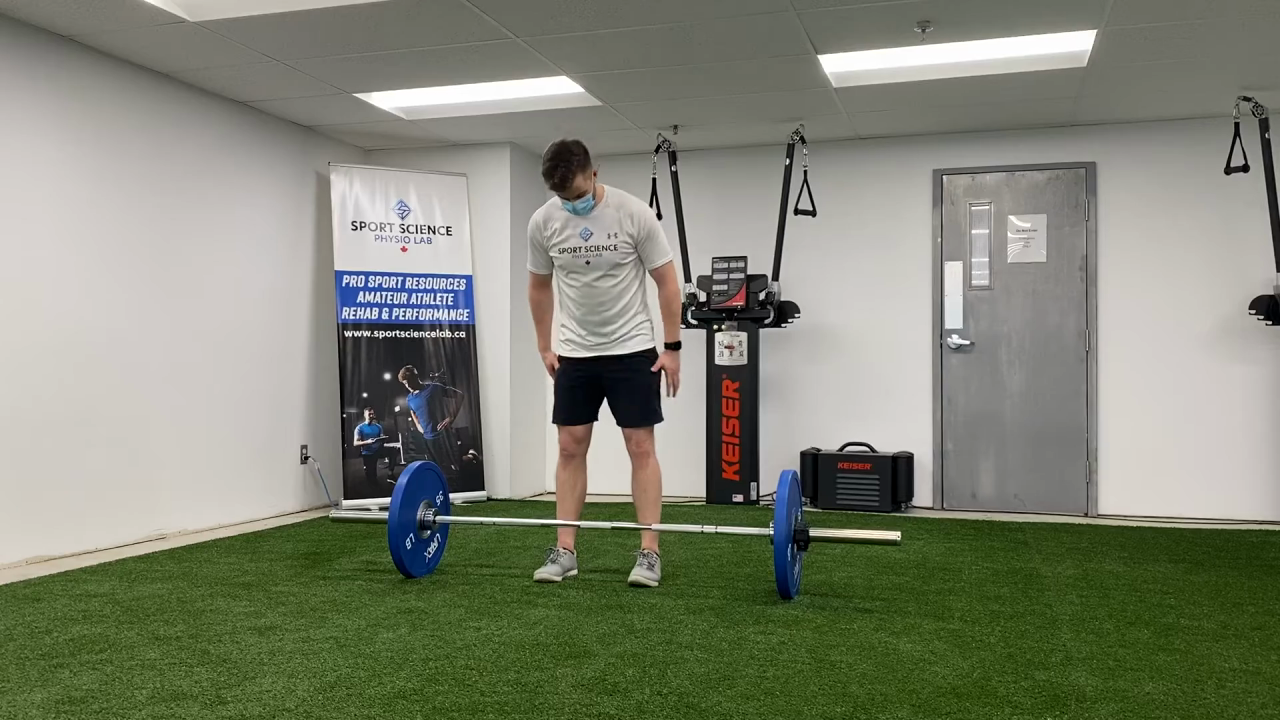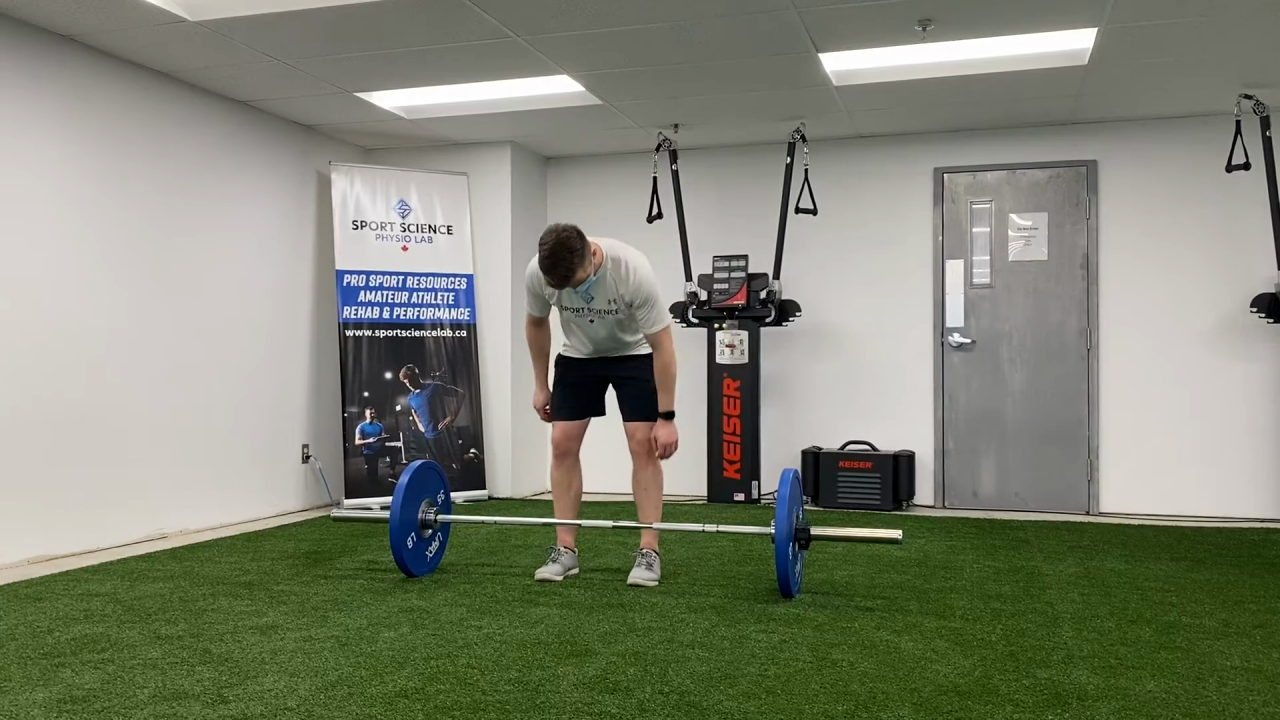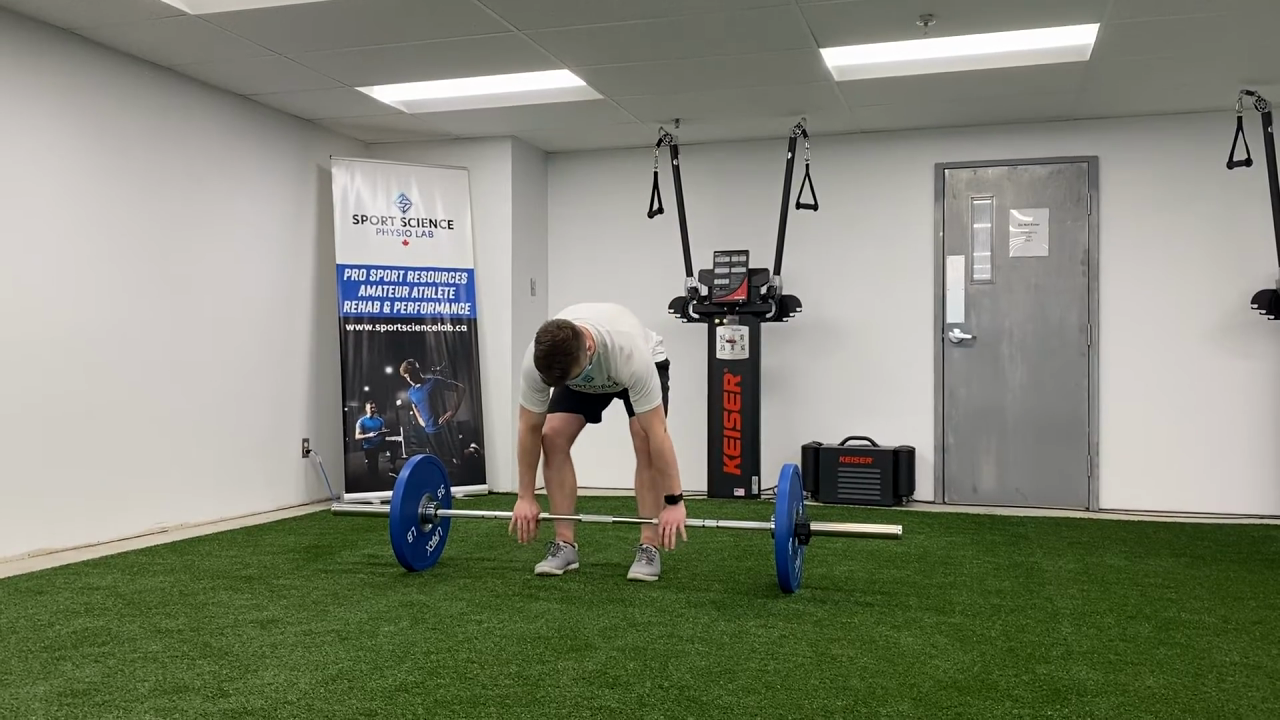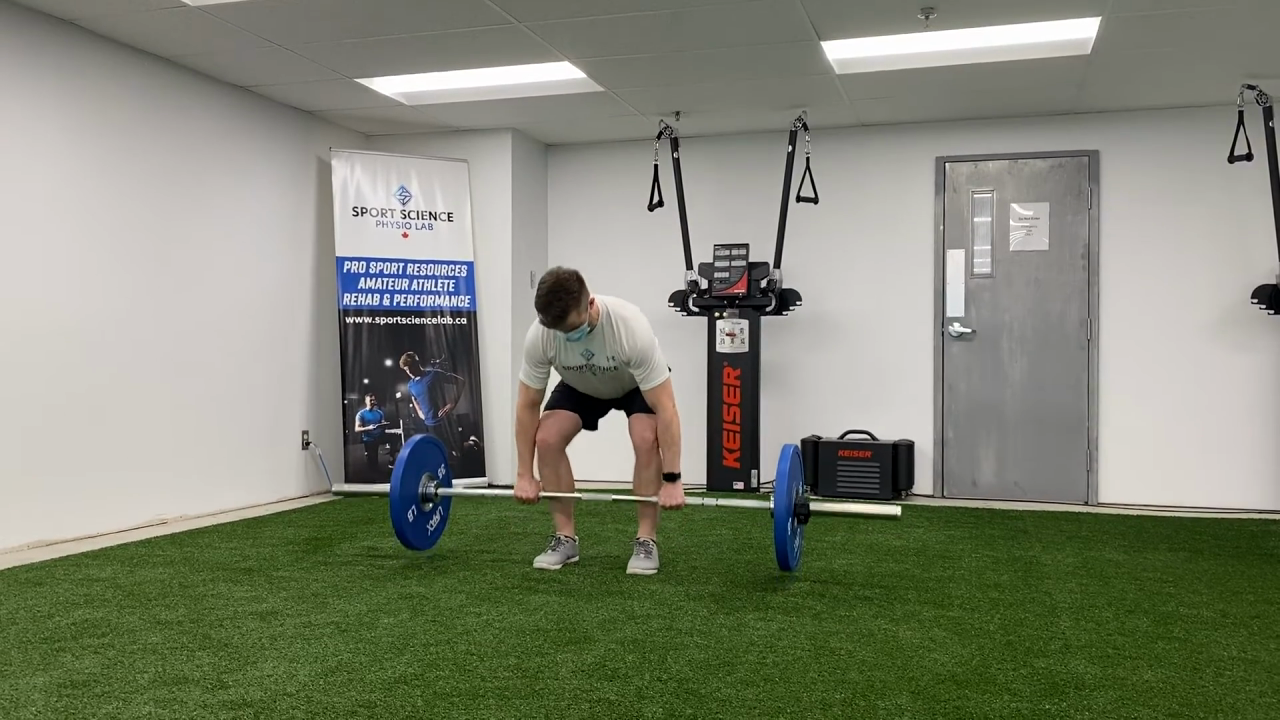
dt=1s
person 1, frame 1
left shoulder: (634, 214)
right shoulder: (542, 222)
left elbow: (667, 282)
right elbow: (539, 286)
left wrist: (671, 347)
right wrist: (544, 347)
left hip: (631, 352)
right hip: (574, 354)
left knee: (641, 447)
right knee: (570, 448)
left ankle: (649, 552)
right ankle: (565, 550)
person 1, frame 2
left shoulder: (633, 271)
right shoulder: (537, 273)
left elbow: (662, 347)
right elbow: (536, 323)
left wrist: (666, 417)
right wrist: (540, 384)
left hip: (634, 355)
right hip: (578, 356)
left knee: (642, 445)
right knee: (563, 444)
left ankle: (649, 551)
right ankle: (565, 549)
person 1, frame 3
left shoulder: (630, 353)
right shoulder: (537, 359)
left elbow: (657, 433)
right elbow: (530, 429)
left wrist: (674, 502)
right wrist: (525, 497)
left hip: (648, 363)
left knee: (644, 440)
right knee: (552, 437)
left ankle: (649, 547)
right ankle: (564, 544)
person 1, frame 4
left shoulder: (631, 328)
right shoulder: (540, 336)
left elbow: (665, 408)
right elbow: (527, 405)
left wrist: (672, 480)
right wrist: (524, 476)
left hip: (636, 386)
right hip: (581, 387)
left knee: (646, 439)
right knee: (546, 438)
left ankle: (645, 541)
right ankle: (565, 538)
